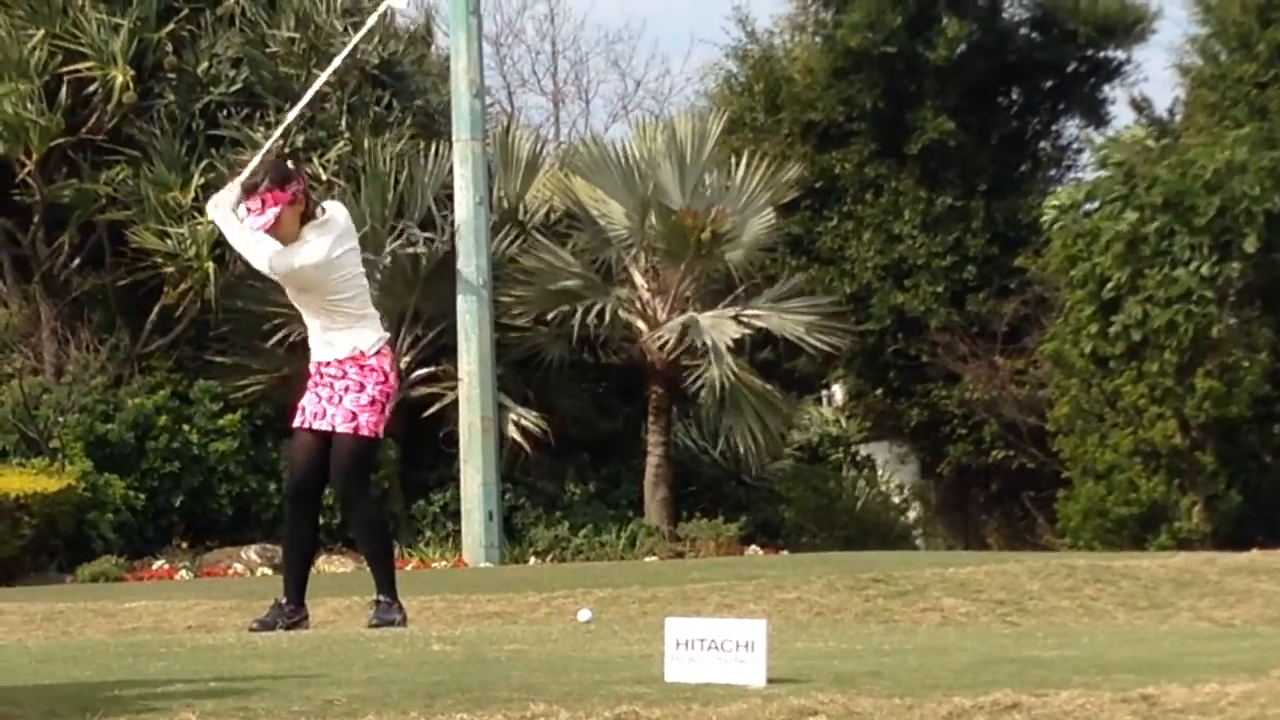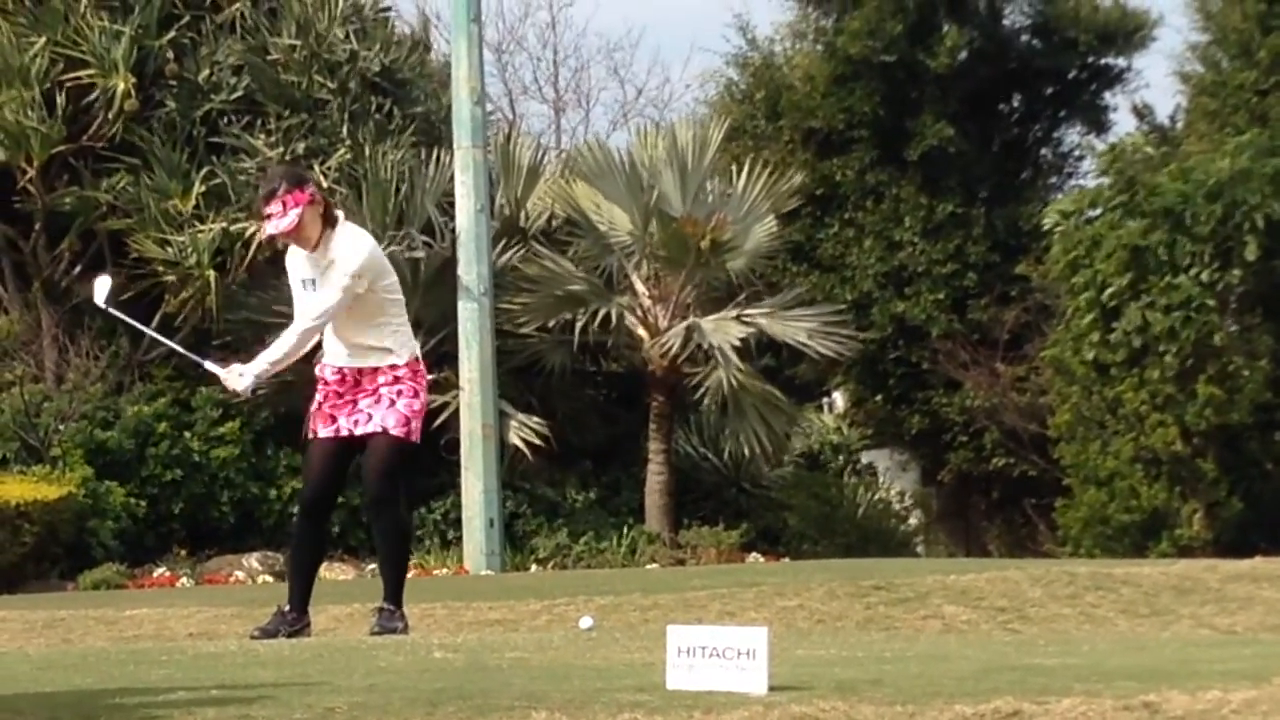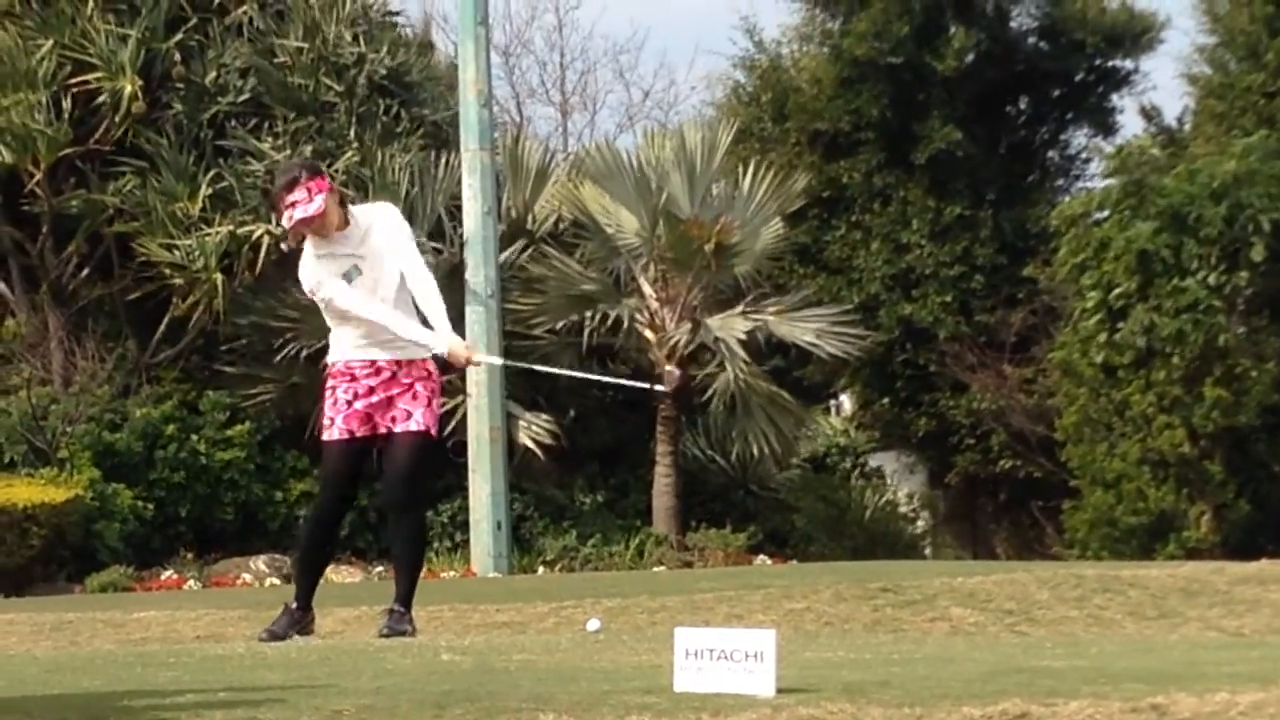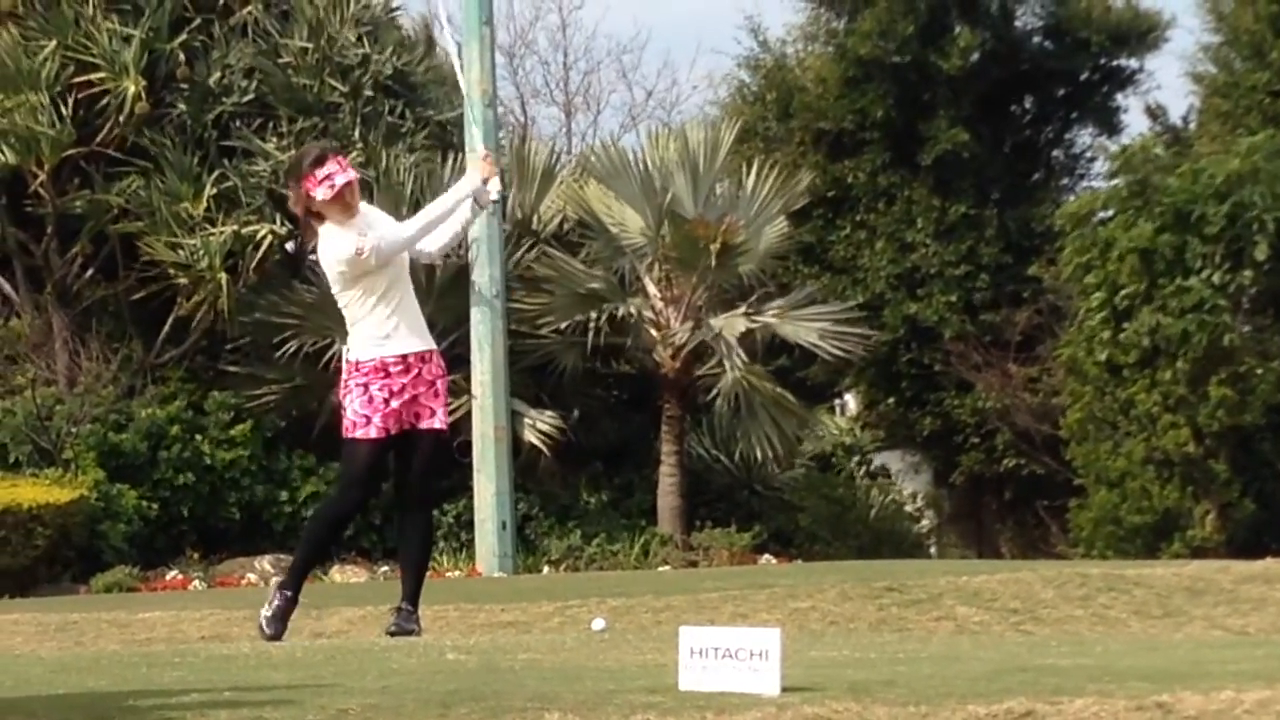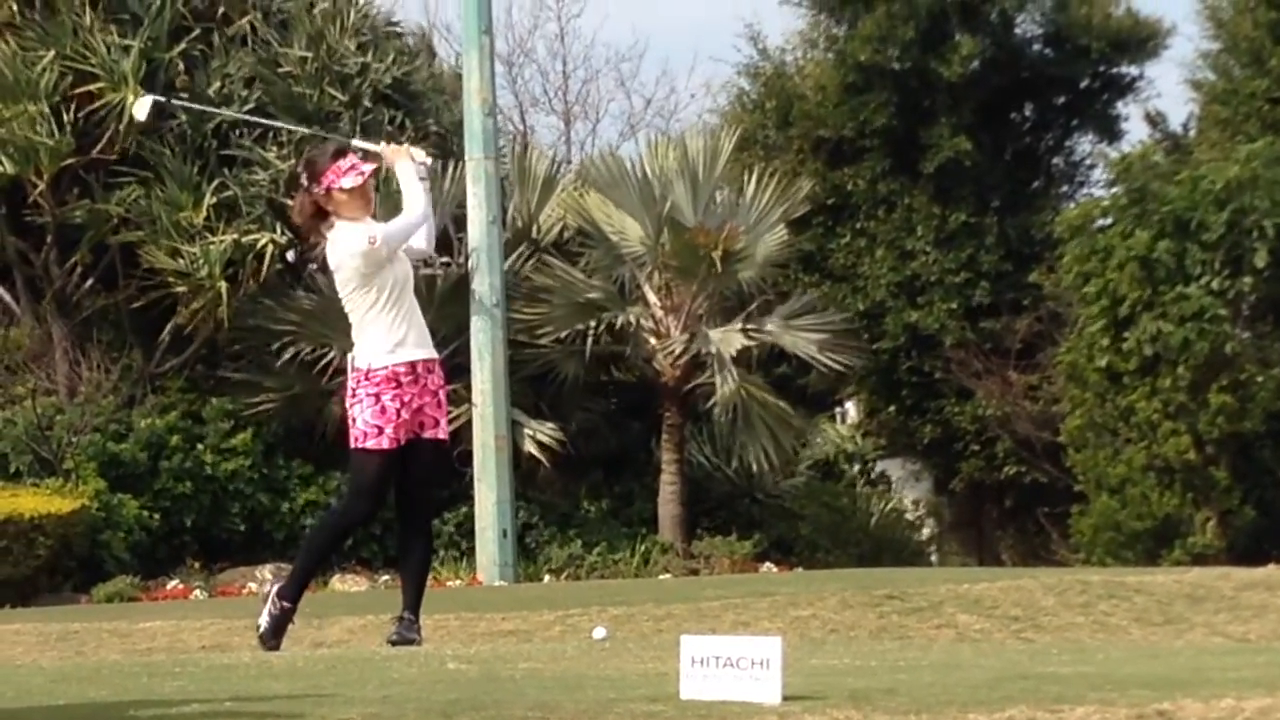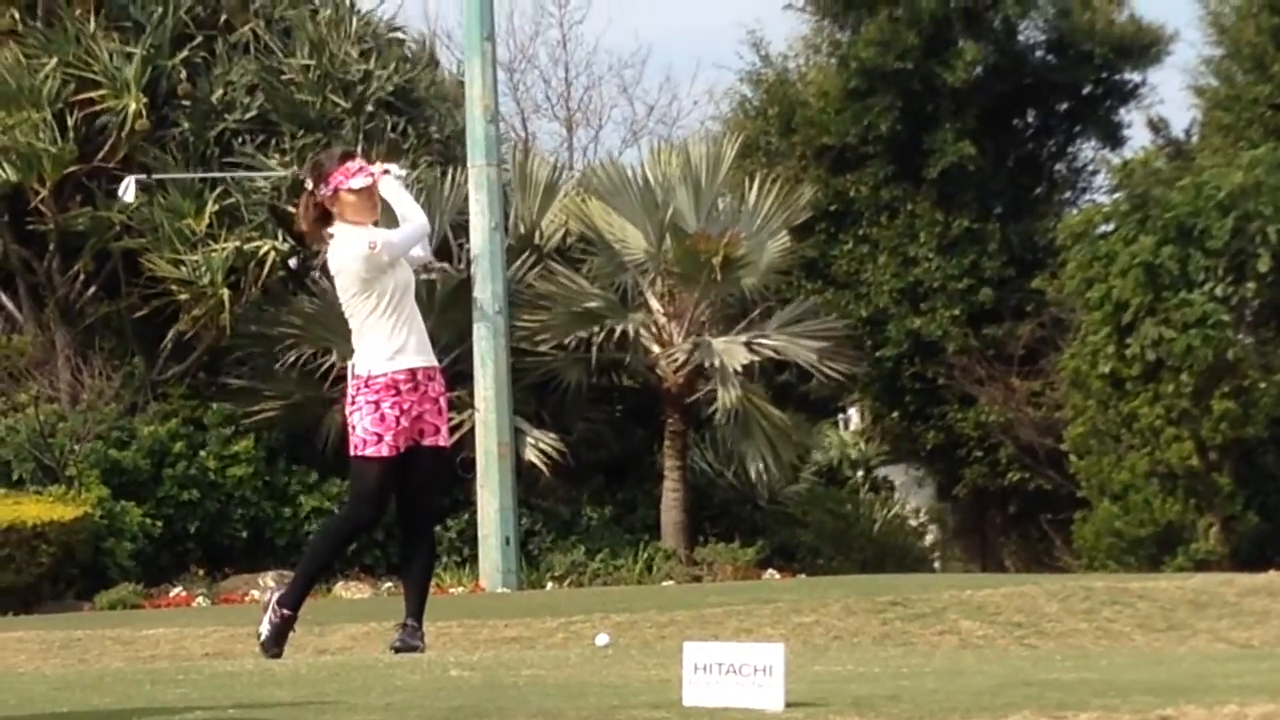
dt=0.2s
person 1, frame 1
left shoulder: (295, 262)
right shoulder: (335, 213)
left elbow: (241, 233)
left wrist: (221, 208)
left hip: (361, 370)
right hip: (329, 372)
left knee: (351, 487)
right knee: (299, 488)
left ankle: (388, 599)
right ankle: (292, 602)
person 1, frame 2
left shoulder: (355, 250)
right shoulder: (296, 256)
left elbow: (310, 322)
right elbow: (308, 325)
left wrist: (255, 371)
left hip: (393, 377)
right hip: (339, 380)
left knee: (381, 493)
right knee: (314, 496)
left ankle: (392, 606)
right ankle: (295, 609)
person 1, frame 3
left shoulder: (382, 218)
right shoulder: (312, 266)
left elbow: (418, 277)
right elbow: (372, 312)
left wrist: (447, 334)
right wrist: (439, 343)
left hip: (412, 371)
right hip: (350, 377)
left knee: (402, 494)
right knee: (333, 496)
left ankle: (401, 608)
right ankle: (299, 608)
person 1, frame 4
left shoulder: (366, 214)
right shoulder: (343, 246)
left elbow: (430, 245)
right elbow: (416, 230)
left wrist: (476, 196)
right wrist: (468, 181)
left hip: (422, 364)
right hip: (371, 375)
left knee: (416, 493)
right knee: (354, 491)
left ankle: (408, 606)
right ankle: (287, 591)
person 1, frame 5
left shoulder: (363, 230)
right shoulder: (358, 242)
left elbow: (421, 243)
right elbow: (415, 216)
left wrist: (408, 168)
right wrist: (405, 167)
left hip: (422, 374)
right hip: (380, 382)
left knee: (417, 503)
right knee: (362, 502)
left ankle: (409, 616)
right ankle: (286, 596)
person 1, frame 6
left shoulder: (365, 238)
right shoulder: (360, 247)
left elbow: (420, 252)
right elbow: (418, 228)
left wrist: (385, 180)
right wrist: (393, 183)
left hip: (422, 382)
right hip: (380, 388)
left knee: (420, 511)
right knee: (364, 509)
left ankle: (412, 622)
right ankle: (286, 602)
